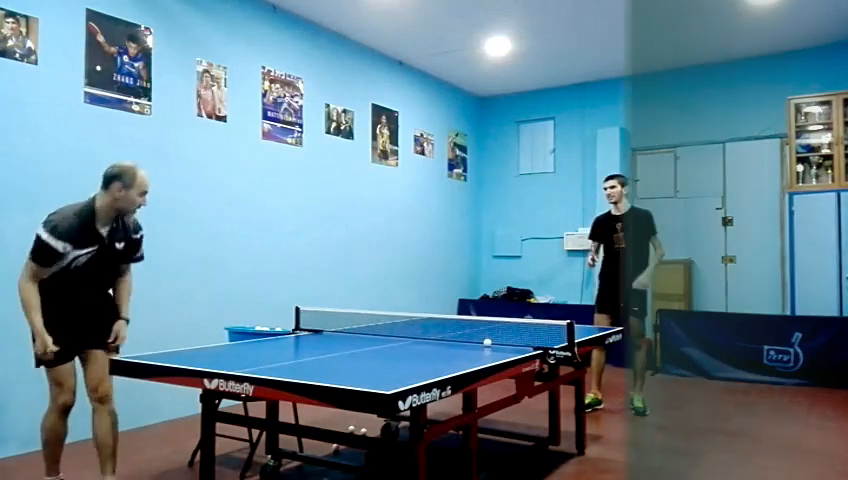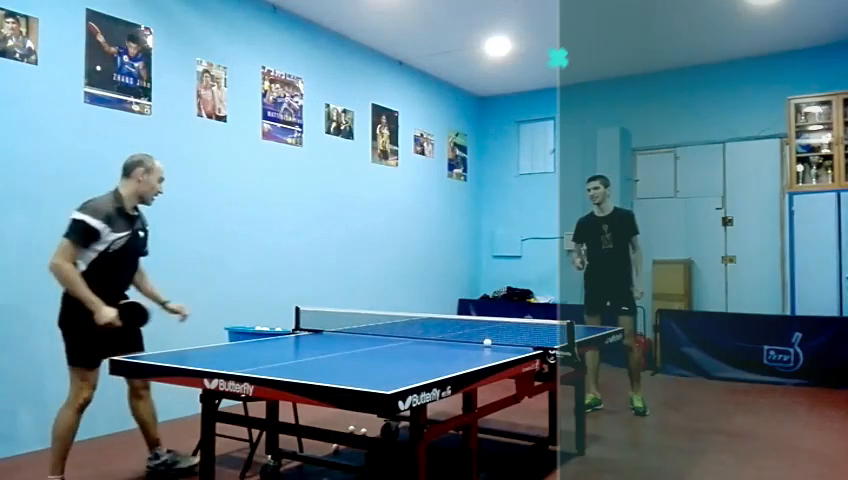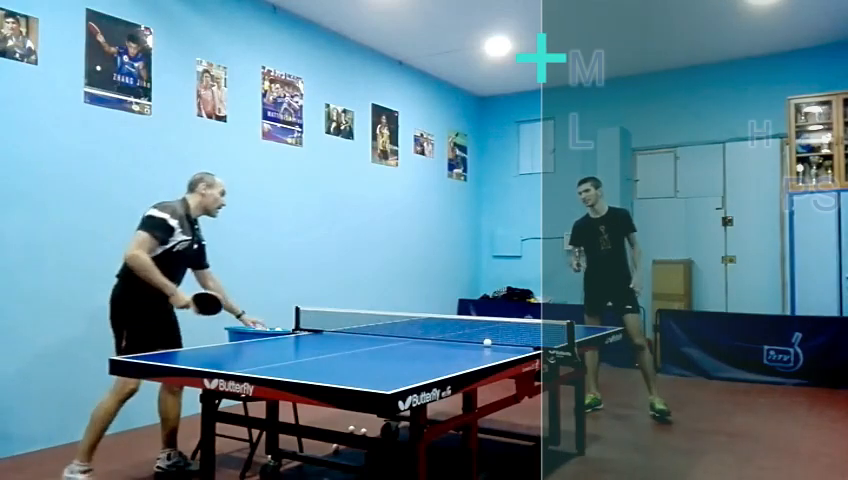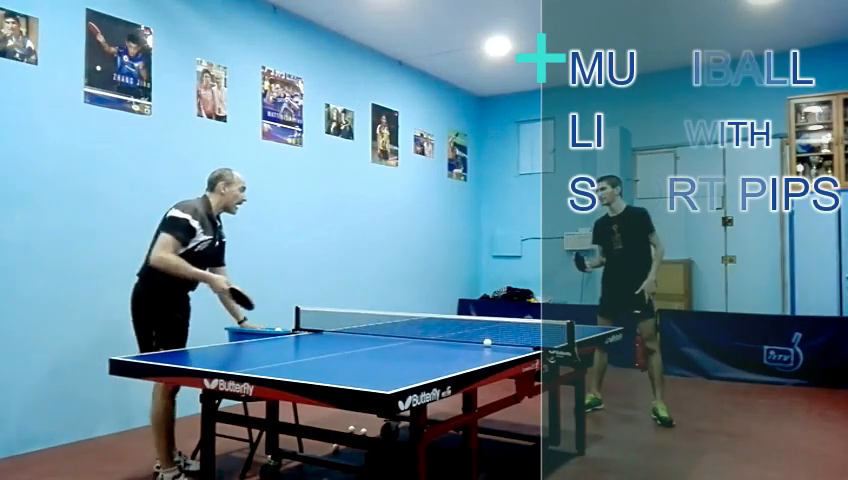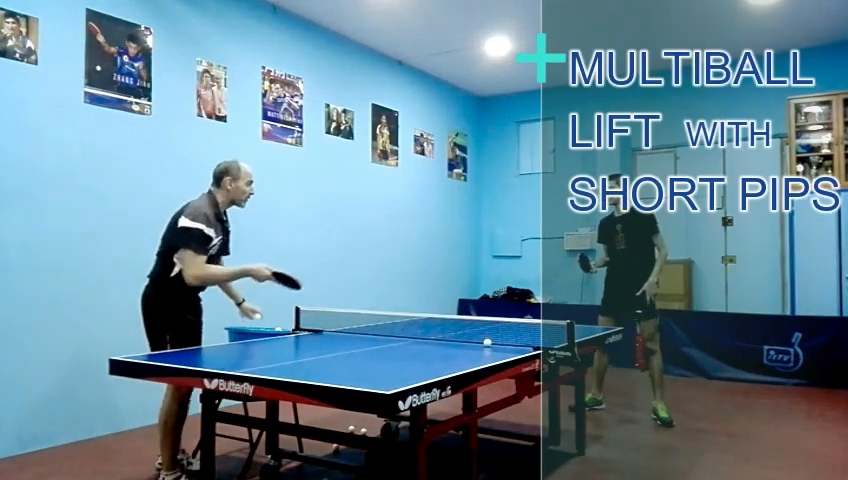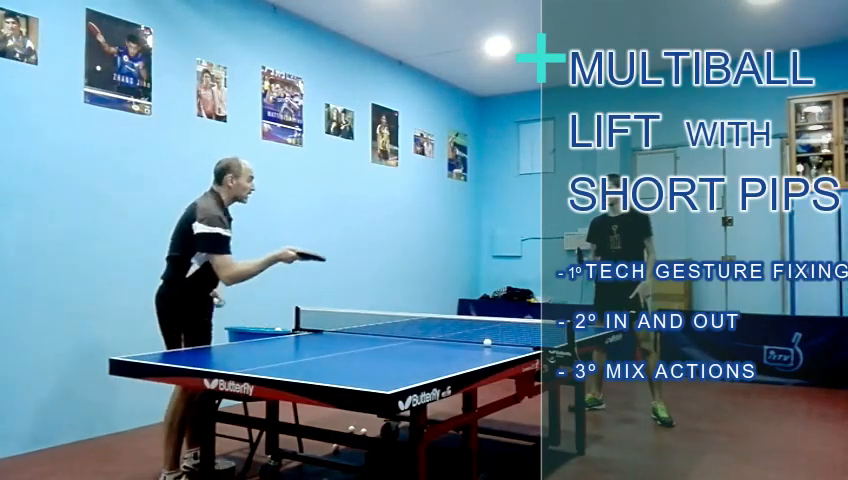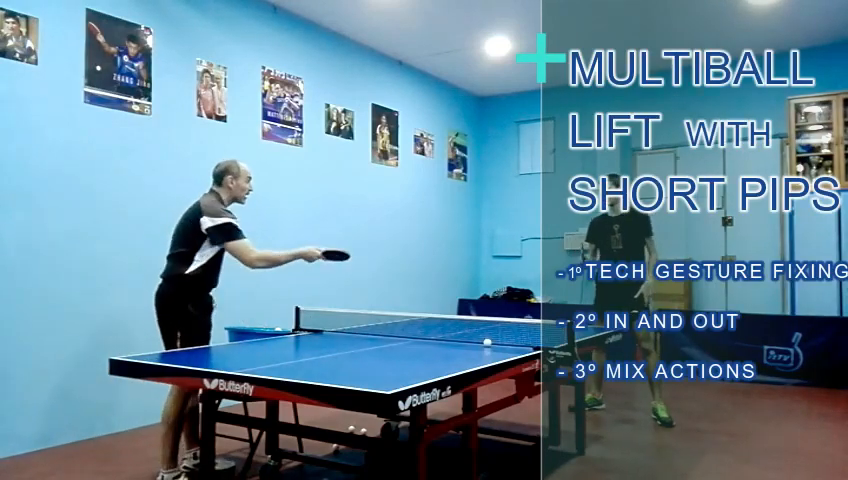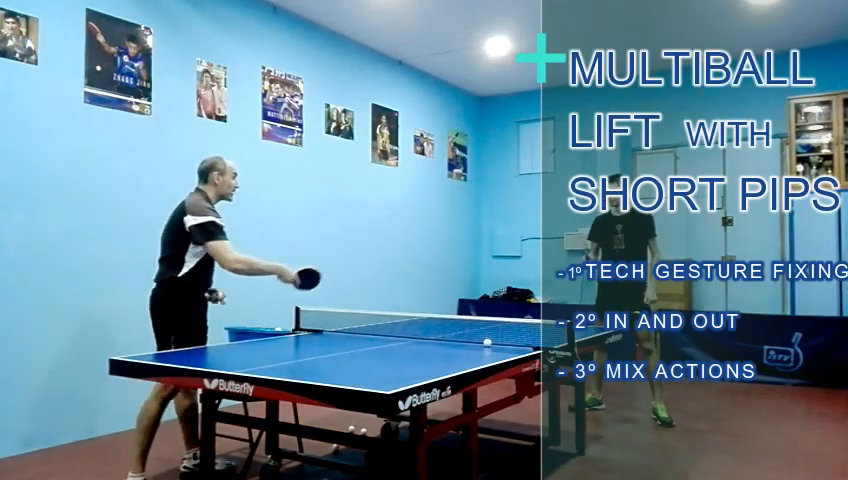
dt=0.4s
person 1, frame 1
left shoulder: (130, 228)
right shoulder: (62, 224)
right elbow: (29, 280)
left wrist: (123, 318)
right wrist: (40, 332)
left hip: (98, 312)
right hip: (57, 315)
left knee: (103, 396)
right knee: (63, 400)
person 1, frame 2
left shoulder: (138, 221)
right shoulder: (96, 211)
right elbow: (59, 263)
left wrist: (165, 303)
right wrist: (97, 308)
left hip: (120, 309)
right hip: (86, 313)
left knee: (140, 385)
right knee: (81, 396)
person 1, frame 3
left shoulder: (194, 233)
right shoulder: (166, 213)
left elbow: (209, 282)
right elbow: (134, 255)
left wrist: (240, 314)
right wrist: (173, 291)
left hip: (160, 307)
right hip: (133, 304)
left knee: (175, 380)
right knee: (127, 385)
left ankle: (169, 455)
person 1, frame 4
left shoulder: (216, 229)
right shoulder: (187, 213)
left elbow: (221, 282)
right elbow: (159, 258)
left wrist: (241, 319)
right wrist: (206, 277)
left hip: (177, 303)
right hip: (153, 301)
left knee: (171, 380)
right knee: (166, 381)
person 1, frame 5
left shoulder: (220, 219)
right shoulder: (198, 215)
right elbow: (194, 274)
left wrist: (239, 301)
right wrist: (248, 271)
left hip: (186, 304)
right hip: (165, 304)
left knee: (185, 381)
right knee: (179, 385)
person 1, frame 6
left shoulder: (214, 209)
right shoulder: (209, 216)
right elbow: (228, 274)
left wrist: (208, 291)
right wrist: (275, 257)
left hip: (194, 302)
right hip: (180, 305)
right knee: (187, 385)
person 1, frame 7
left shoulder: (208, 209)
right shoulder: (214, 212)
right elbow: (253, 259)
right wrist: (300, 253)
left hip: (190, 301)
right hip: (180, 302)
right knee: (184, 383)
person 1, frame 8
left shoulder: (198, 208)
right shoulder: (199, 210)
right elbow: (232, 262)
left wrist: (206, 289)
right wrist: (278, 270)
left hip: (187, 304)
right hip: (174, 306)
right knee: (167, 385)
person 2, frame 1
left shoulder: (643, 217)
right shoulder: (600, 221)
left elbow: (659, 251)
right elbow: (594, 250)
left wrist: (646, 274)
right wrist: (591, 258)
left hip: (634, 286)
right hip: (607, 286)
left knee: (637, 340)
left ankle: (637, 395)
right ankle: (595, 394)
person 2, frame 2
left shoulder: (626, 216)
right shoulder: (584, 223)
left elbow: (636, 250)
right elbow: (576, 252)
left wrist: (639, 280)
right wrist: (578, 261)
left hip: (622, 285)
right hip: (594, 286)
left knee: (629, 342)
left ankle: (636, 394)
right ankle: (593, 394)
person 2, frame 3
left shoulder: (621, 215)
right shoulder: (580, 225)
left elbow: (635, 246)
right elbow: (574, 255)
left wrist: (637, 275)
right wrist: (575, 263)
left hip: (622, 284)
right hip: (594, 287)
left knee: (639, 341)
left ankle: (654, 398)
right ankle: (593, 394)
person 2, frame 4
left shoulder: (639, 215)
right shoulder: (600, 224)
left elbow: (658, 248)
left wrist: (651, 278)
right wrist: (590, 264)
left hip: (638, 288)
right hip: (611, 288)
left knee: (650, 344)
left ankle: (658, 403)
right ankle: (594, 395)
person 2, frame 5
left shoulder: (644, 216)
right shoulder: (605, 223)
left elbow: (662, 250)
left wrist: (652, 279)
right wrist: (594, 265)
left hip: (640, 289)
right hip: (613, 290)
left knee: (651, 345)
left ankle: (658, 404)
right ankle: (595, 395)
person 2, frame 6
left shoulder: (639, 218)
right shoulder: (598, 223)
left elbow: (651, 253)
left wrist: (646, 281)
left hip: (632, 290)
right hip: (605, 290)
left knee: (647, 345)
right knee: (599, 343)
left ankle: (657, 404)
right ankle: (595, 396)
person 2, frame 7
left shoulder: (639, 218)
right shoulder: (597, 223)
left elbow: (652, 252)
right elbow: (592, 255)
left wrist: (649, 280)
right wrist: (587, 262)
left hip: (634, 290)
right hip: (606, 291)
left knee: (647, 345)
right knee: (599, 343)
left ankle: (657, 404)
right ankle: (595, 395)
person 2, frame 8
left shoulder: (643, 219)
right shoulder: (600, 222)
left elbow: (655, 254)
right elbow: (593, 253)
left wrist: (651, 285)
right wrist: (590, 260)
left hip: (636, 291)
right hip: (608, 291)
left knee: (649, 345)
left ankle: (658, 404)
right ankle: (595, 395)
